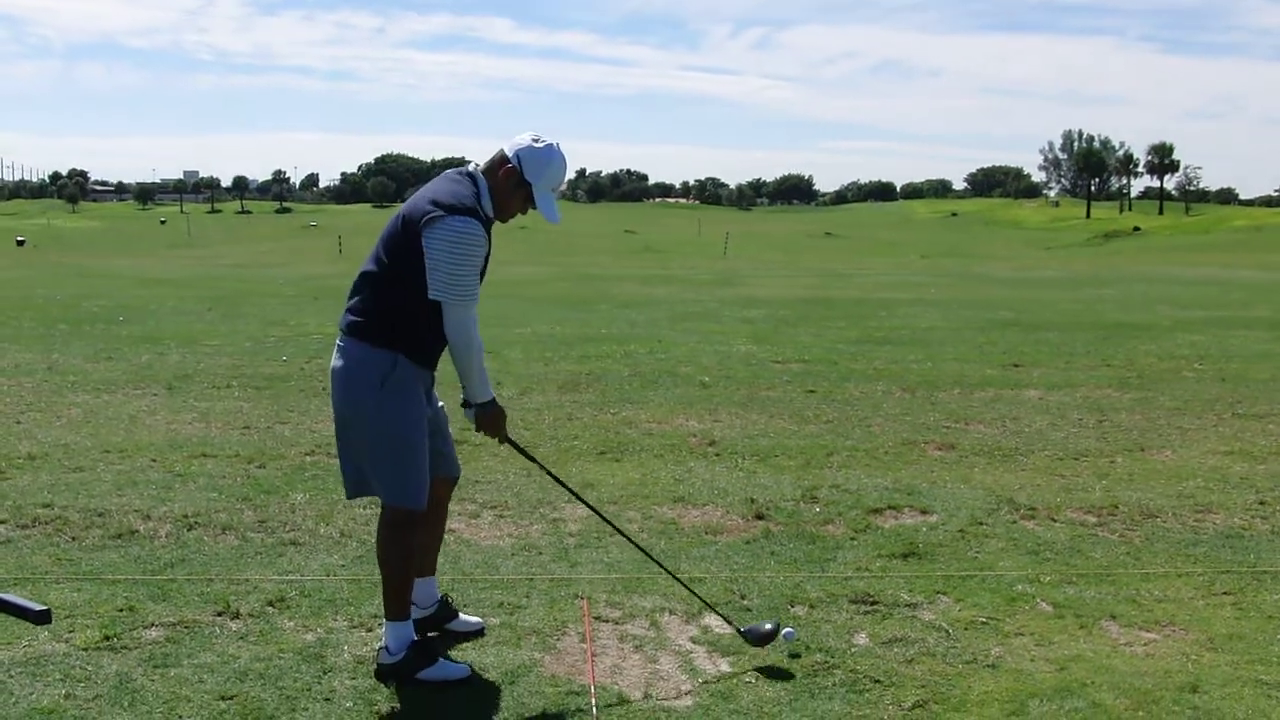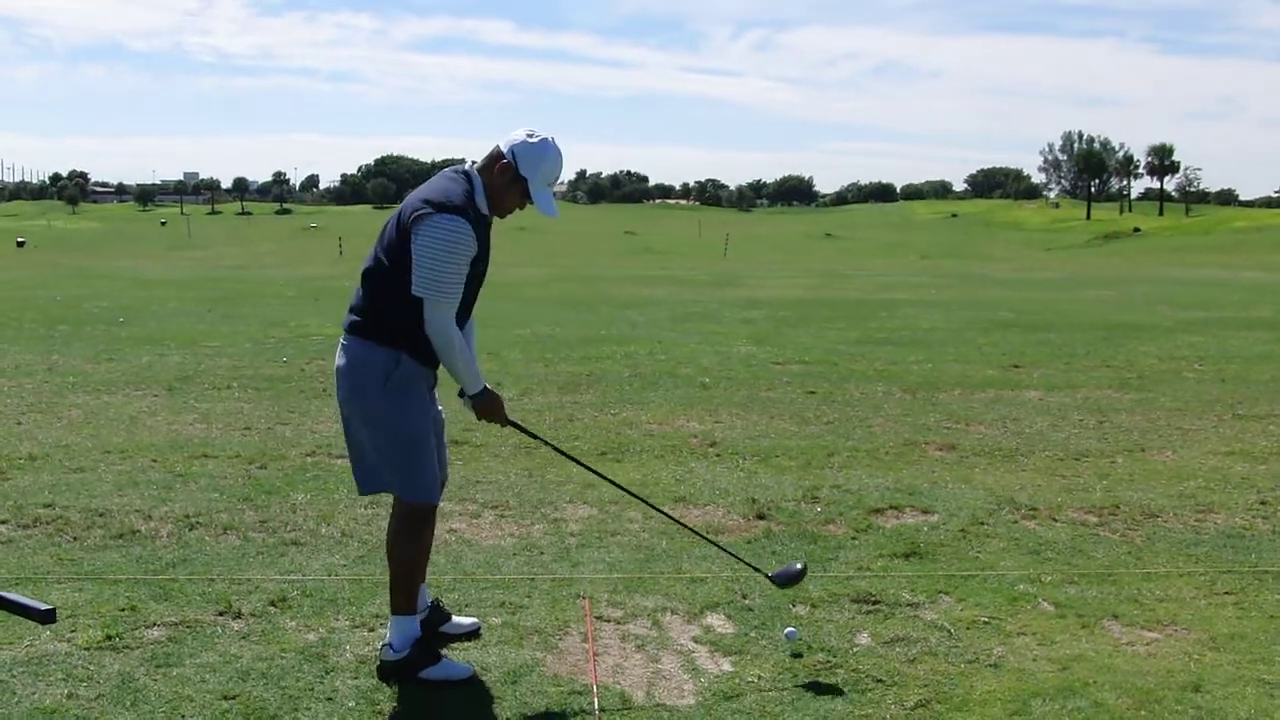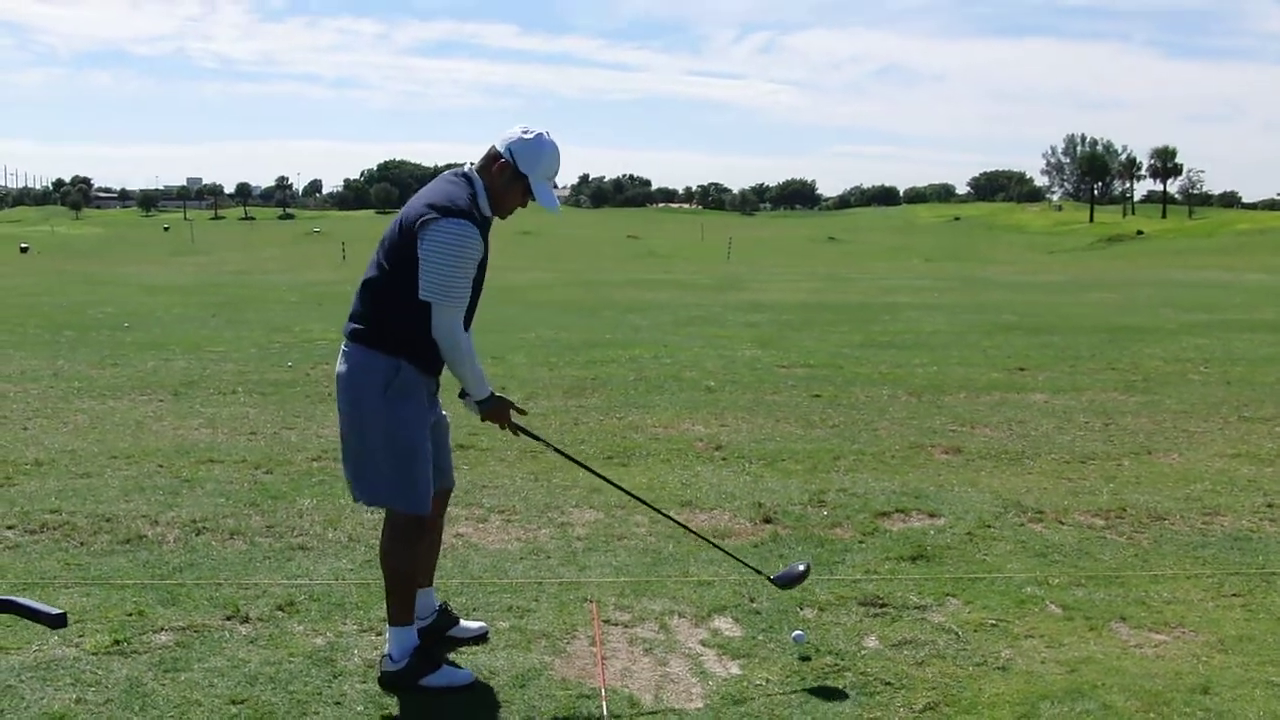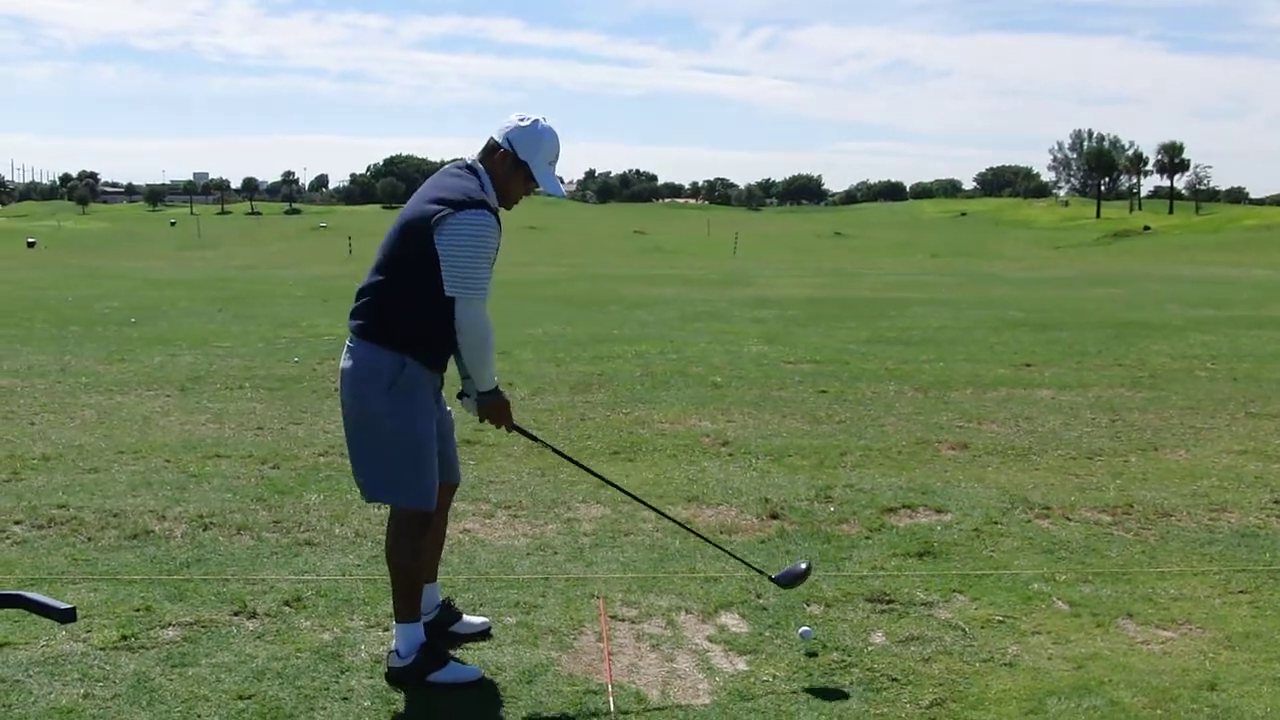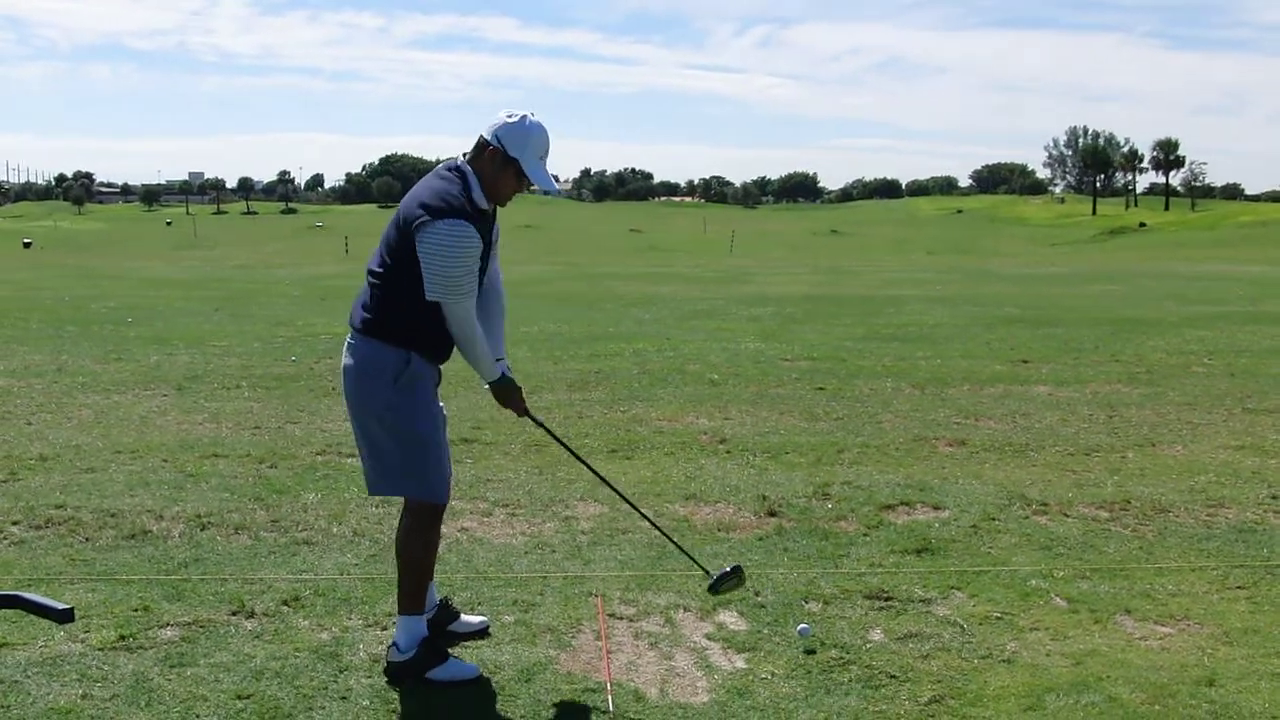
dt=0.3s
person 1, frame 1
left shoulder: (460, 197)
right shoulder: (461, 222)
left elbow: (455, 317)
right elbow: (458, 327)
left wrist: (475, 394)
right wrist: (483, 401)
left hip: (401, 363)
right hip: (379, 366)
left knee: (438, 481)
right knee: (404, 503)
left ankle: (424, 604)
right ankle: (398, 648)
person 1, frame 2
left shoulder: (466, 203)
right shoulder: (450, 219)
left elbow: (456, 311)
right elbow: (437, 323)
left wrist: (474, 378)
right wrist: (475, 390)
left hip: (404, 362)
right hip: (382, 364)
left knee: (425, 493)
right knee: (416, 499)
left ankle: (420, 609)
right ankle: (402, 645)
person 1, frame 3
left shoulder: (465, 202)
right shoulder: (454, 222)
left elbow: (451, 319)
right elbow: (446, 330)
left wrist: (477, 388)
right wrist: (483, 396)
left hip: (406, 368)
right hip: (383, 371)
left knee: (435, 494)
right knee: (409, 509)
left ankle: (425, 613)
right ankle: (402, 655)
person 1, frame 4
left shoulder: (457, 188)
right shoulder: (471, 216)
left elbow: (462, 311)
right elbow: (471, 320)
left wrist: (475, 384)
right wrist: (487, 390)
left hip: (410, 364)
right hip: (388, 368)
left knee: (440, 490)
right knee: (414, 505)
left ankle: (428, 608)
right ankle: (408, 650)
person 1, frame 5
left shoulder: (471, 198)
right shoulder: (451, 219)
left elbow: (489, 286)
right elbow: (460, 317)
left wrist: (500, 368)
right wrist: (495, 379)
left hip: (408, 360)
right hip: (388, 363)
left knee: (432, 491)
right knee: (425, 498)
left ankle: (427, 608)
right ankle: (409, 646)
